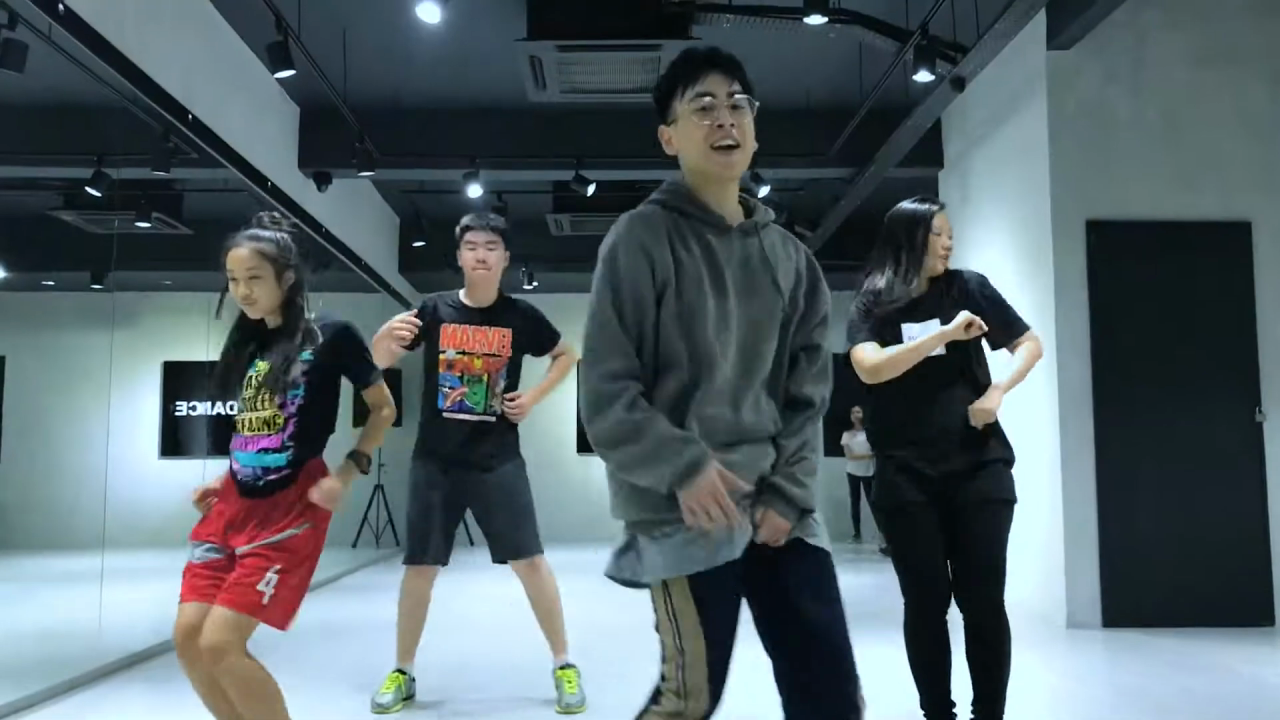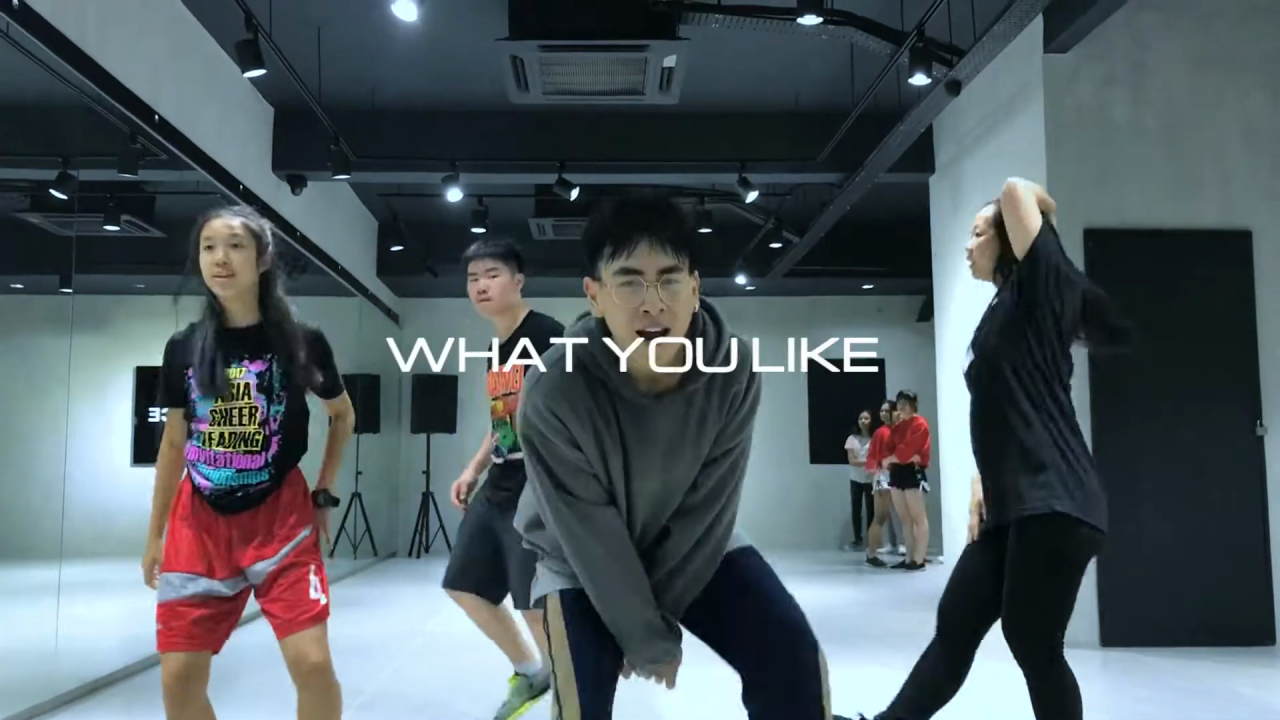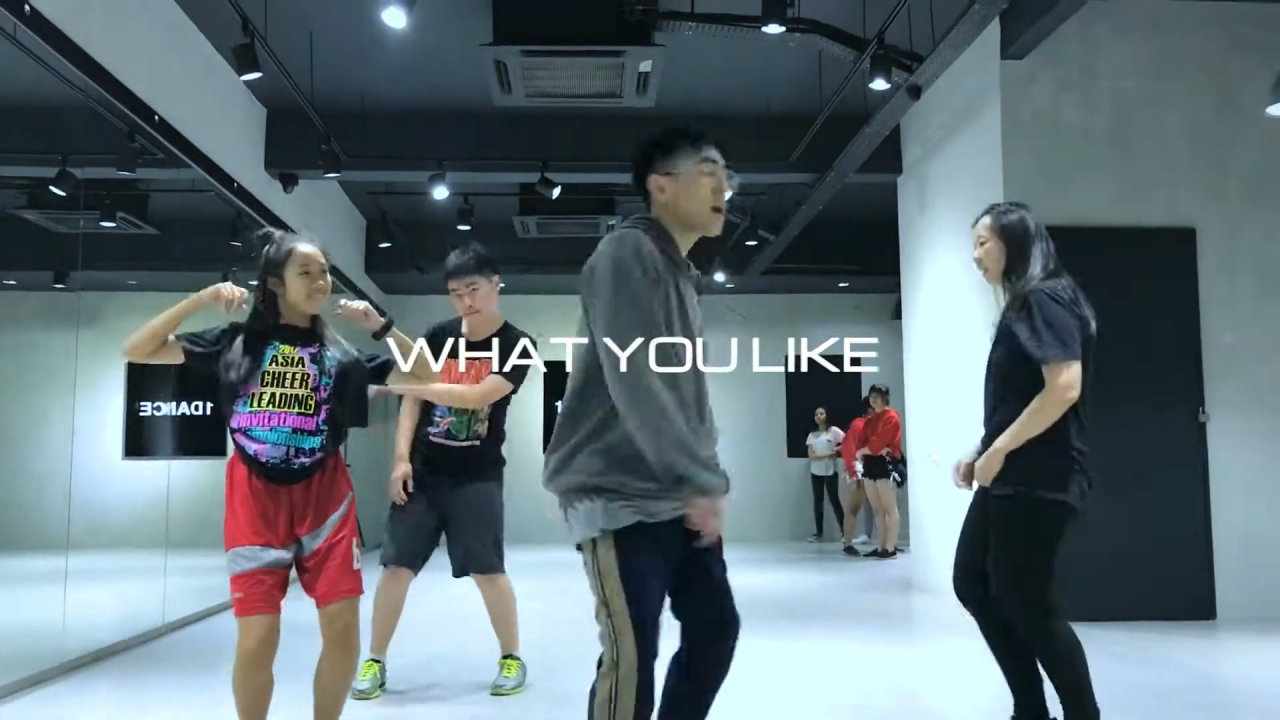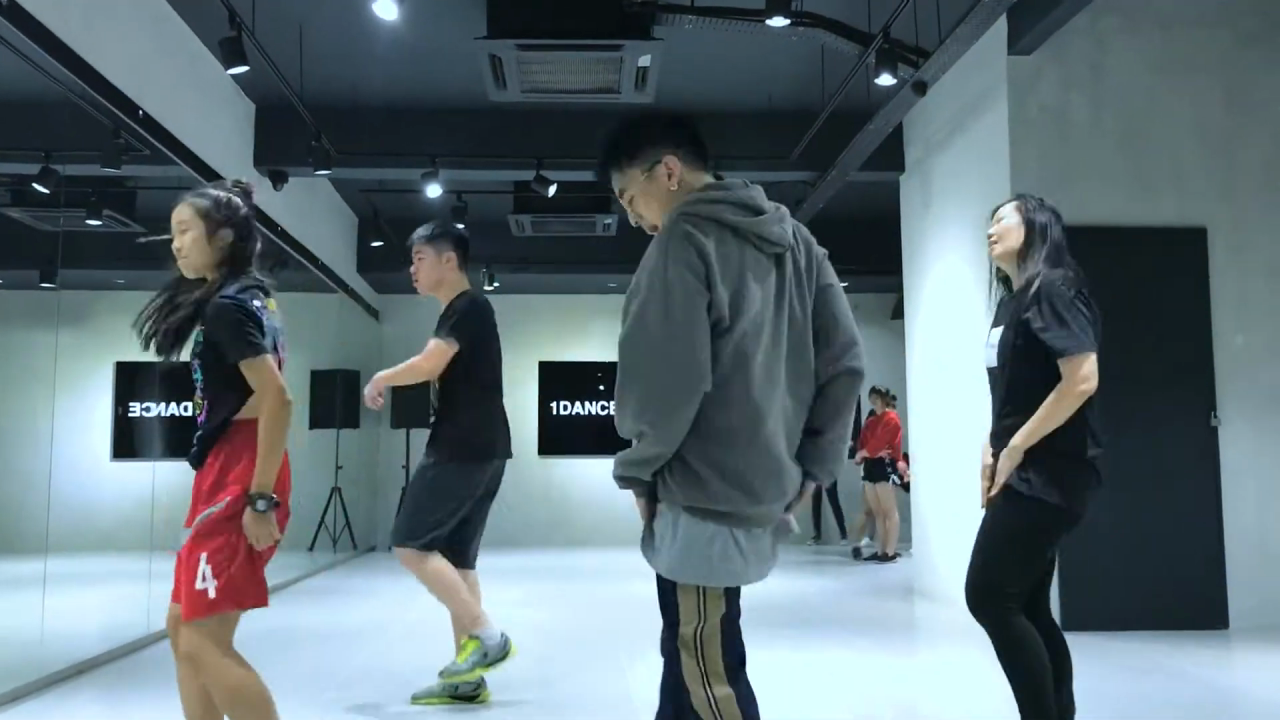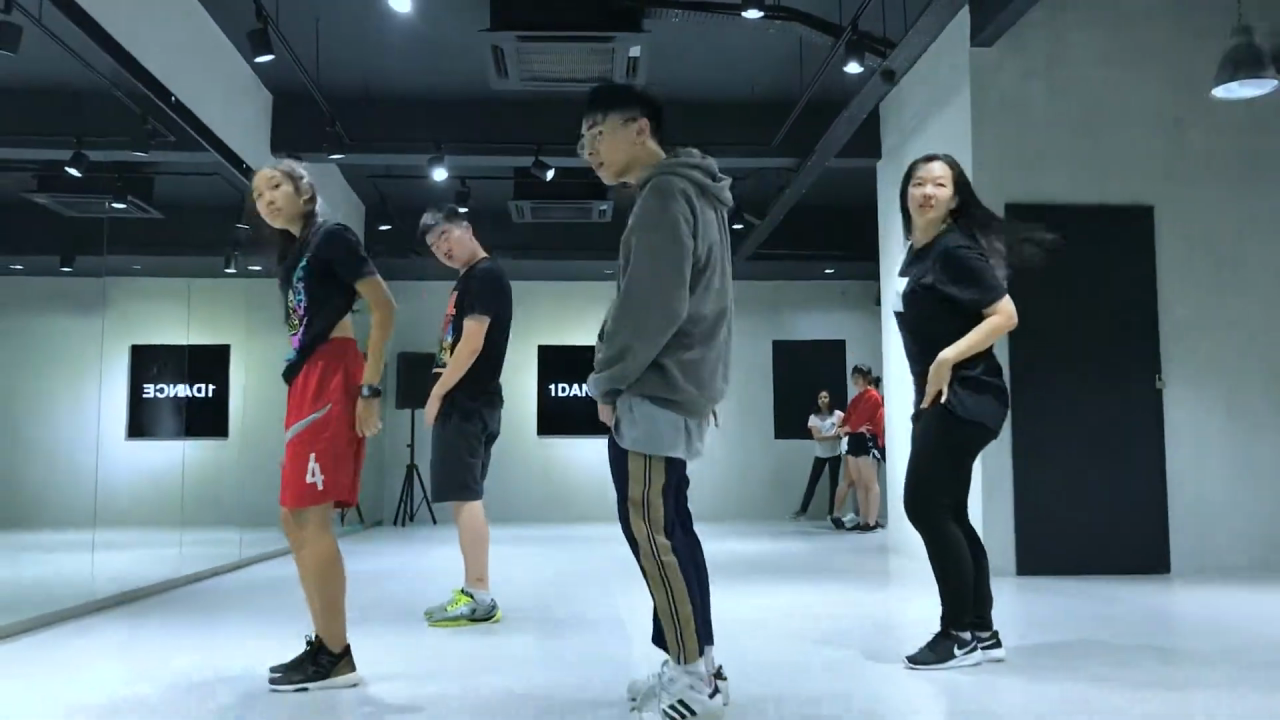
dt=1s
person 1, frame 1
left shoulder: (788, 255)
right shoulder: (642, 240)
left elbow: (807, 388)
right elbow: (603, 393)
left wrist: (787, 493)
right wrist: (683, 468)
left hip: (776, 502)
right hip: (679, 509)
person 1, frame 2
left shoulder: (732, 375)
right shoulder: (554, 395)
left elbow: (706, 512)
right elbow: (592, 536)
left wrist: (653, 638)
right wrist: (650, 638)
left hip: (692, 545)
right hip: (584, 558)
left knee: (790, 653)
person 1, frame 3
left shoulder: (679, 276)
right shoulder: (626, 258)
right elbow: (637, 384)
left wrist: (704, 481)
right wrist: (705, 479)
left hip: (674, 497)
right hip: (612, 492)
left knee: (716, 629)
right knee: (632, 651)
person 1, frame 4
left shoulder: (684, 239)
right shoulder: (791, 238)
left elbow: (661, 382)
right elbow: (844, 358)
left wrist: (639, 469)
right wrist: (814, 464)
left hip: (703, 489)
right hip: (761, 482)
left knee: (705, 667)
right knee: (693, 651)
person 1, frame 5
left shoulder: (666, 196)
right shoulder: (697, 195)
left elbow: (651, 307)
left wrist: (607, 380)
left hip: (652, 393)
right hip: (680, 389)
left knee: (651, 530)
right knee: (669, 528)
right ankle: (696, 663)
person 2, frame 1
left shoulder: (968, 290)
right shoulder: (874, 302)
left elbow: (1030, 342)
right elbow: (869, 368)
left wrist: (997, 391)
right wrist: (944, 335)
left hip: (978, 467)
right hip: (904, 476)
left knee: (980, 596)
right knee: (924, 599)
person 2, frame 2
left shoulder: (1034, 288)
right shoulder: (1006, 308)
left elbow: (1017, 190)
left wrist: (1038, 221)
right wrist: (984, 488)
left hip: (1053, 499)
right hip: (1012, 498)
left knee: (1030, 638)
right knee: (957, 618)
person 2, frame 3
left shoulder: (1047, 300)
right shoulder: (1021, 306)
left elbow: (1066, 389)
left wrist: (996, 450)
right wrist: (981, 455)
left hip: (1040, 475)
right hip: (1011, 475)
left knee: (1024, 601)
right knee: (971, 582)
person 2, frame 4
left shoulder: (1052, 288)
right shoulder: (1011, 298)
left elbow: (1082, 379)
left wrist: (1017, 447)
right wrist: (994, 450)
left hip: (1046, 475)
right hip: (1017, 474)
left knee: (990, 597)
right knee: (1026, 607)
person 2, frame 5
left shoulder: (959, 250)
right shoulder: (915, 253)
left elbow: (1006, 316)
left wrist: (947, 358)
right wrist: (926, 381)
left hip: (966, 399)
right hip: (940, 399)
left knee: (927, 505)
right knee: (947, 513)
left ankle: (962, 631)
right ankle: (980, 628)
person 3, frame 1
left shoulder: (331, 337)
right shoulder: (239, 344)
left elbow: (383, 408)
left wrist: (349, 468)
right wrist: (217, 484)
left hip: (292, 506)
right hip: (236, 502)
left knee: (218, 641)
right knee: (188, 638)
person 3, frame 2
left shoulder: (300, 342)
right shoulder: (185, 346)
left elbow: (343, 415)
right elbow: (172, 443)
left wrist: (323, 496)
right wrist: (154, 538)
left hip: (280, 514)
right hip: (200, 518)
left knee: (313, 667)
right knee: (180, 678)
person 3, frame 3
left shoulder: (339, 352)
right shoulder: (237, 341)
left elbow: (424, 376)
right elbow: (136, 350)
left wrist: (379, 324)
right wrist: (201, 300)
left hip: (324, 493)
right hip: (253, 496)
left knee: (343, 633)
right knee: (256, 643)
person 3, frame 4
left shoulder: (225, 306)
right shoulder: (249, 300)
left elbow: (274, 398)
left wrist: (264, 498)
left hip: (238, 473)
right hip: (231, 473)
left knee: (203, 641)
right knee: (185, 631)
person 3, frame 5
left shoulder: (331, 237)
right shoulder: (297, 250)
left elbow: (385, 308)
left wrist: (369, 388)
left hip: (328, 380)
right hip: (306, 384)
left knee: (311, 520)
right knee: (295, 521)
left ankle: (336, 656)
right ankle: (325, 644)
person 4, frame 1
left shoulder: (522, 316)
right shoulder: (435, 309)
left elbow: (567, 354)
right elbow: (382, 358)
left wrist: (536, 393)
right wrist: (388, 333)
left hip: (498, 460)
right hip: (437, 459)
left knee: (529, 559)
right knee: (419, 565)
left ankle: (562, 664)
right ankle: (402, 672)
person 4, frame 2
left shoulder: (547, 335)
right shoulder: (495, 348)
right wrist: (473, 471)
right hip: (497, 490)
left knee: (533, 602)
right knee: (461, 586)
right ankle: (530, 671)
person 4, frame 3
left shoulder: (517, 346)
right shoulder: (438, 336)
left elbow: (478, 396)
right elbow: (412, 400)
left wrist: (413, 384)
right wrist: (403, 458)
left hip: (477, 475)
right hip: (423, 470)
left knee: (487, 571)
right knee: (396, 567)
left ankle: (511, 658)
right ankle: (375, 663)
person 4, frame 4
left shoulder: (468, 307)
right shoulder: (466, 313)
left elbow: (428, 366)
left wrist: (380, 380)
left hip: (462, 452)
right hip: (478, 450)
left knee: (411, 546)
right knee: (456, 558)
left ankle: (485, 633)
right ankle: (463, 670)
person 4, frame 5
left shoulder: (485, 276)
right shoulder: (471, 280)
left elbow: (471, 345)
left wrist: (436, 394)
right wrist: (444, 394)
left hip: (465, 404)
right hip: (469, 403)
left knee: (465, 497)
right knee: (465, 497)
left ankle: (480, 597)
right ankle: (472, 592)
